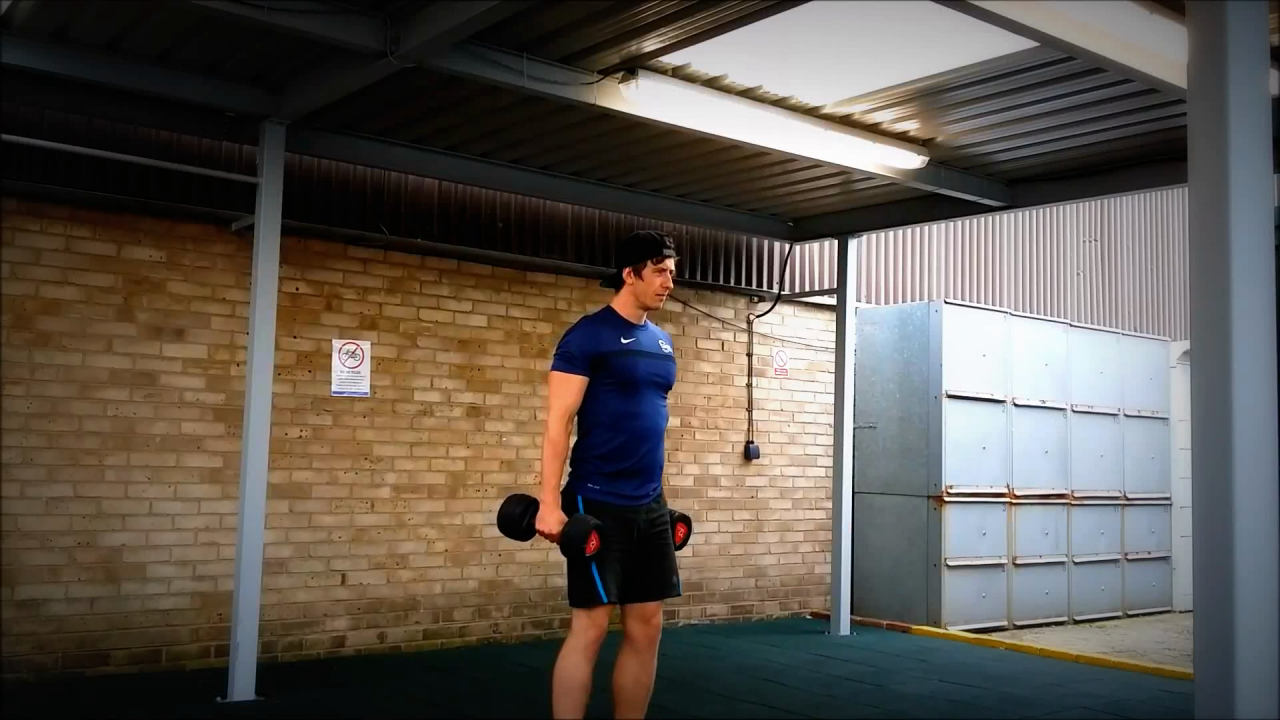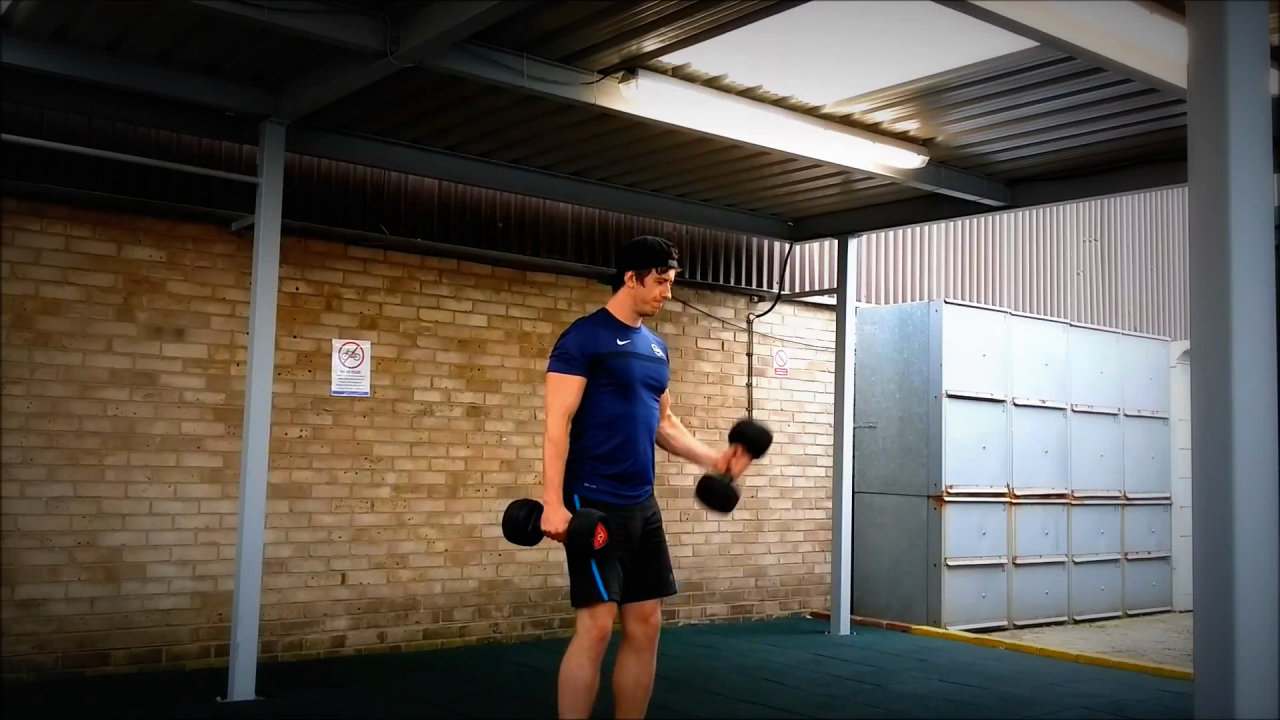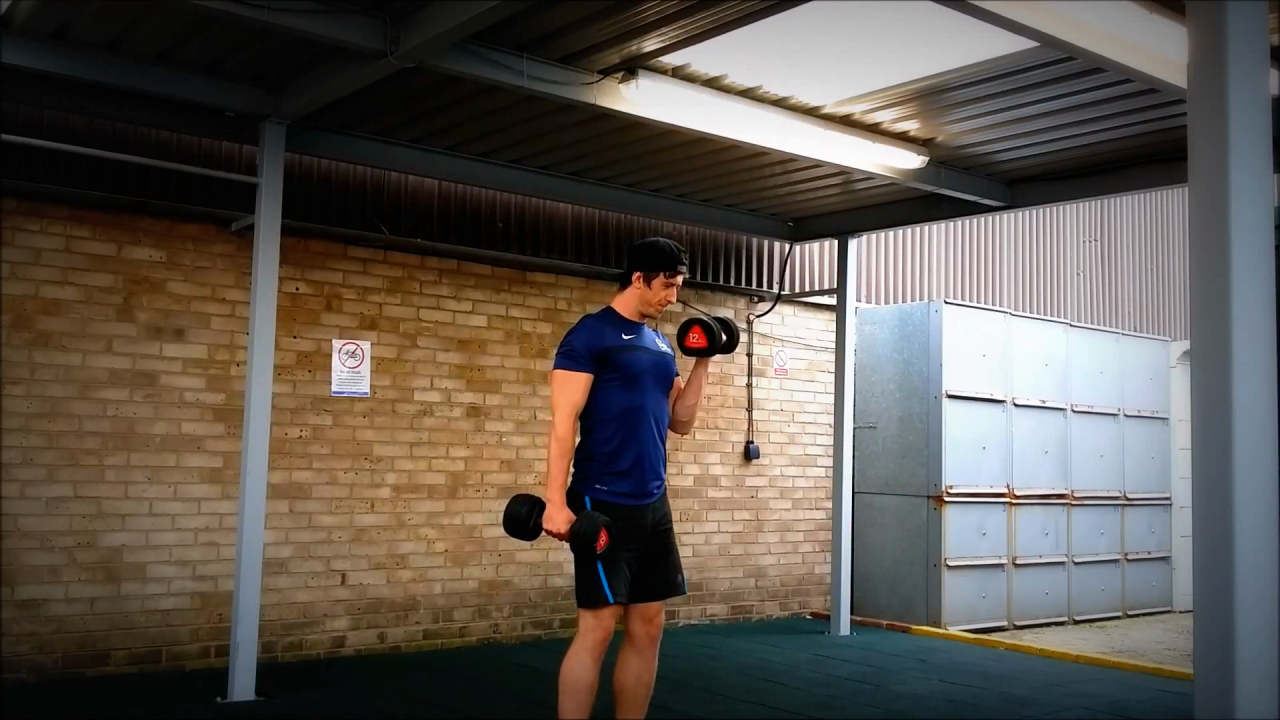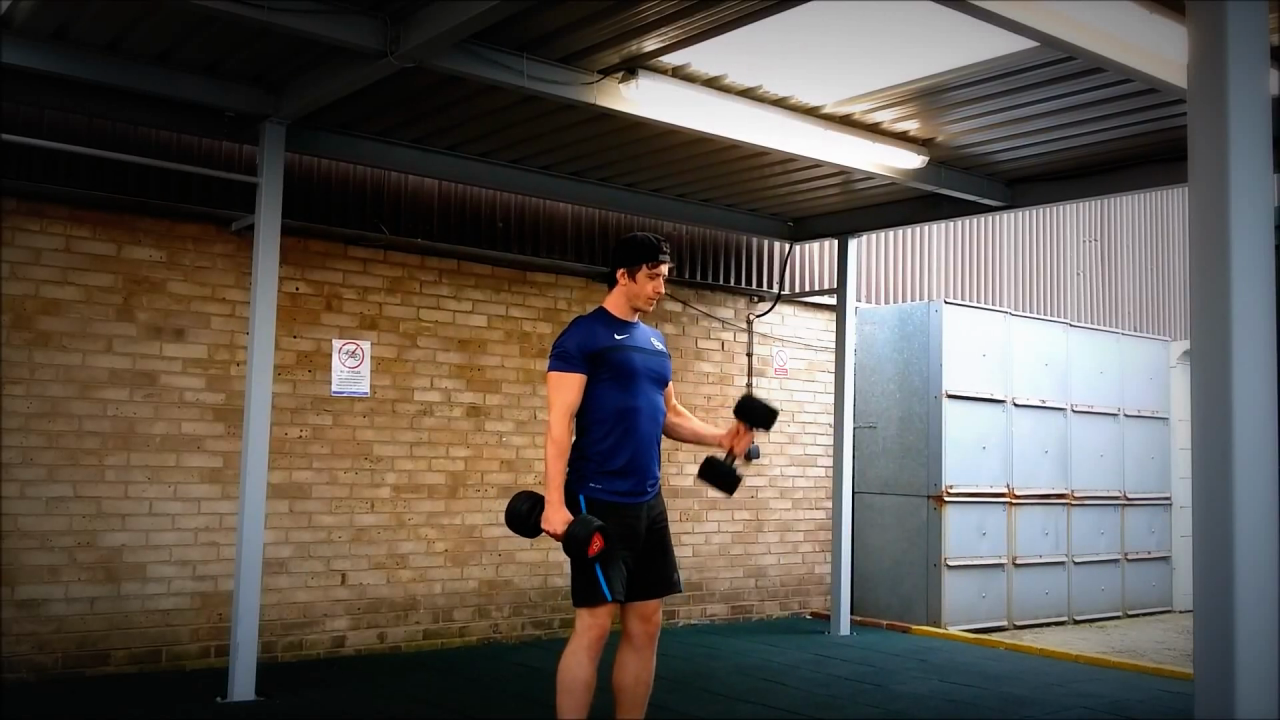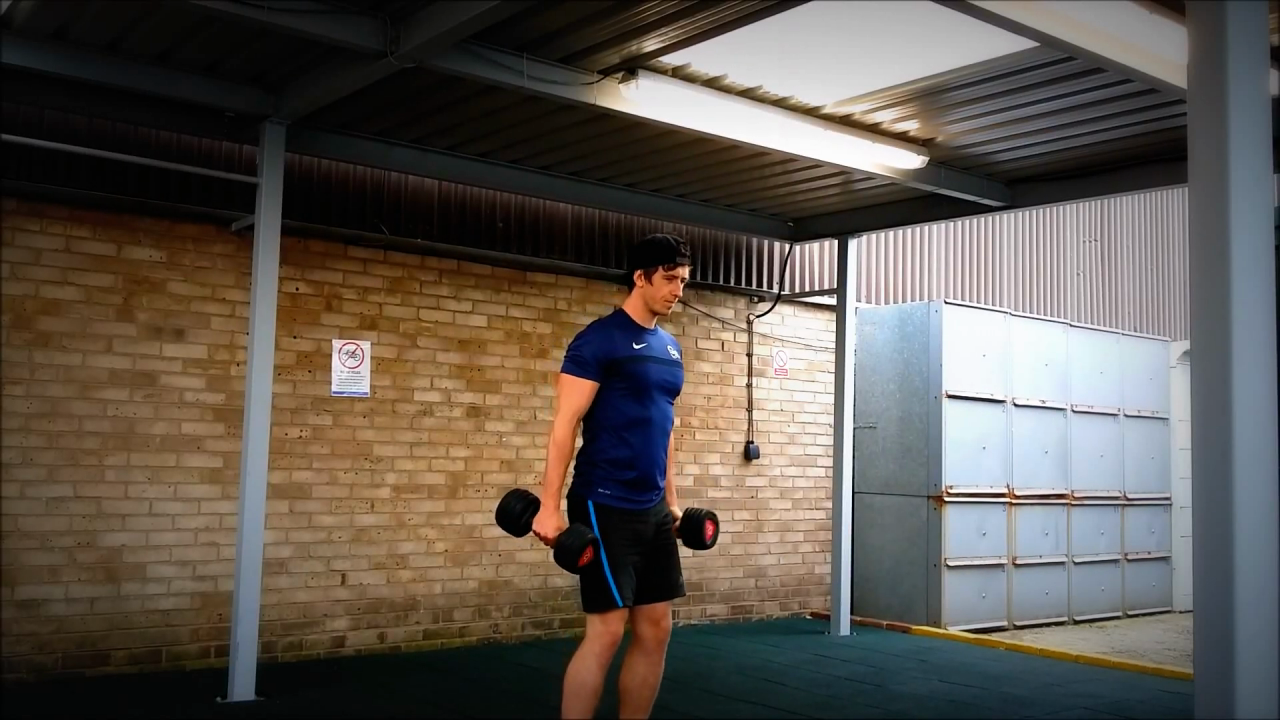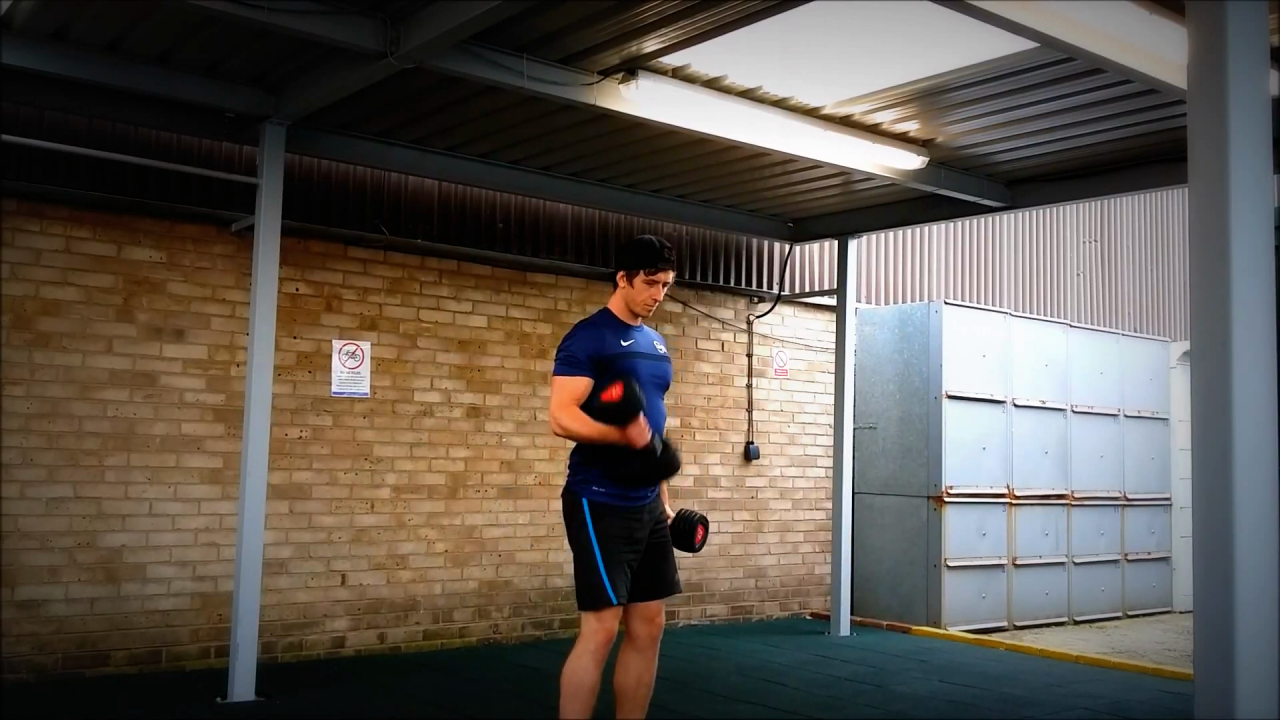
dt=0.5s
person 1, frame 1
left shoulder: (662, 342)
right shoulder: (588, 336)
right elbow: (559, 421)
right wrist: (550, 502)
left hip: (649, 505)
right hip: (598, 503)
left knee: (646, 629)
right knee: (590, 627)
person 1, frame 2
left shoulder: (656, 346)
right shoulder: (584, 337)
right elbow: (557, 423)
left wrist: (711, 457)
right wrist: (553, 502)
left hip: (642, 503)
right hip: (594, 501)
left knee: (645, 626)
right knee: (595, 625)
person 1, frame 3
left shoulder: (660, 344)
right shoulder: (590, 335)
left elbow: (680, 421)
right elbow: (564, 420)
left wrist: (701, 361)
right wrist: (556, 501)
left hip: (653, 502)
right hip: (604, 502)
left knee: (647, 628)
right knee: (598, 627)
person 1, frame 4
left shoulder: (655, 341)
right shoulder: (583, 336)
left elbow: (669, 414)
right elbow: (560, 421)
left wrist: (722, 437)
right wrist: (554, 500)
left hip: (646, 500)
right hip: (598, 499)
left knee: (645, 624)
right knee: (594, 624)
person 1, frame 5
left shoulder: (669, 346)
right shoulder: (601, 340)
right elbow: (565, 423)
left wrist: (671, 499)
right wrist: (549, 506)
left hip: (651, 508)
right hip: (606, 504)
left knee: (654, 630)
right knee: (607, 631)
person 1, frame 6
left shoulder: (655, 343)
right shoulder: (588, 337)
right elbow: (561, 417)
left wrist: (663, 498)
right wrist: (619, 434)
left hip: (646, 505)
right hip: (600, 502)
left knee: (648, 626)
right knee: (601, 628)
